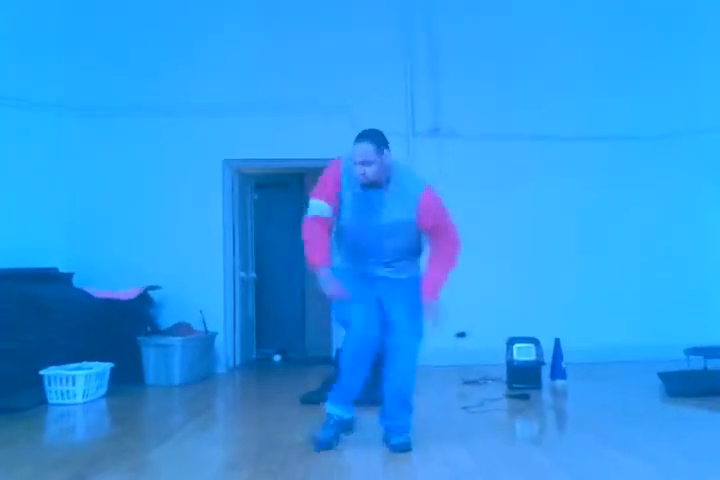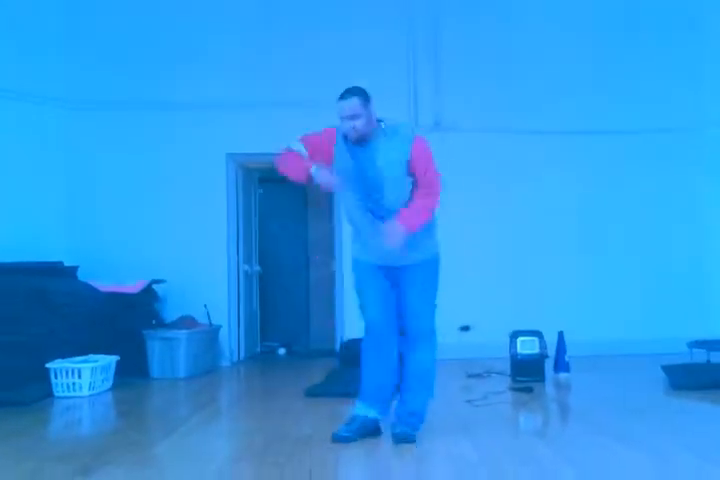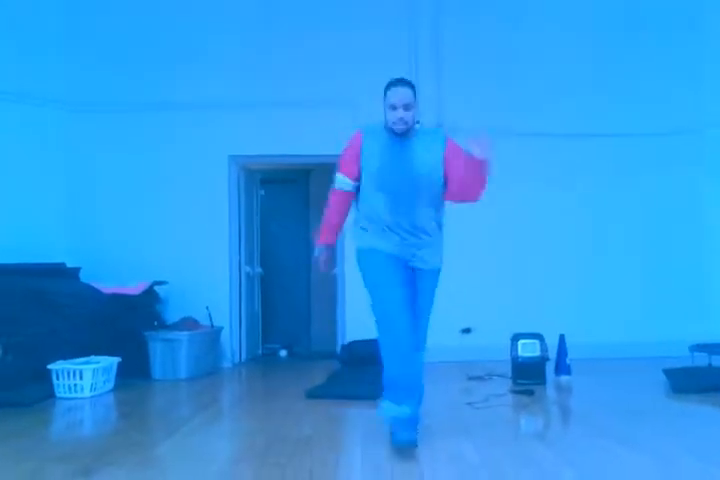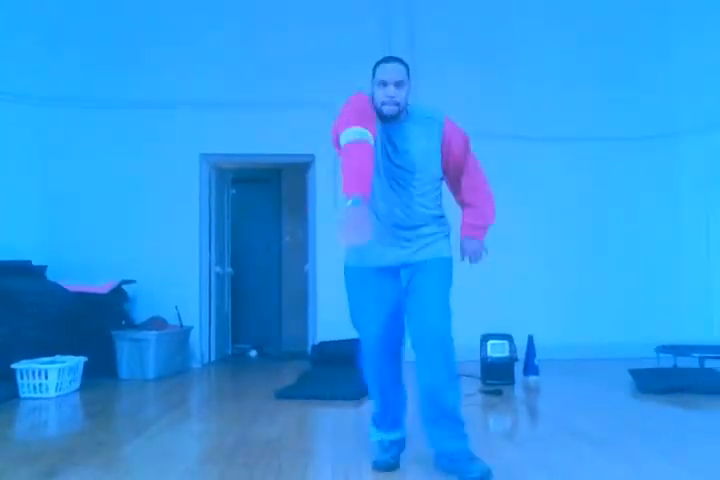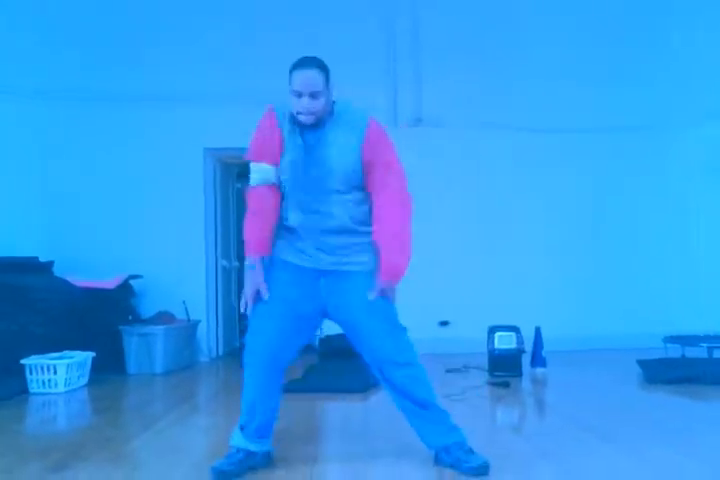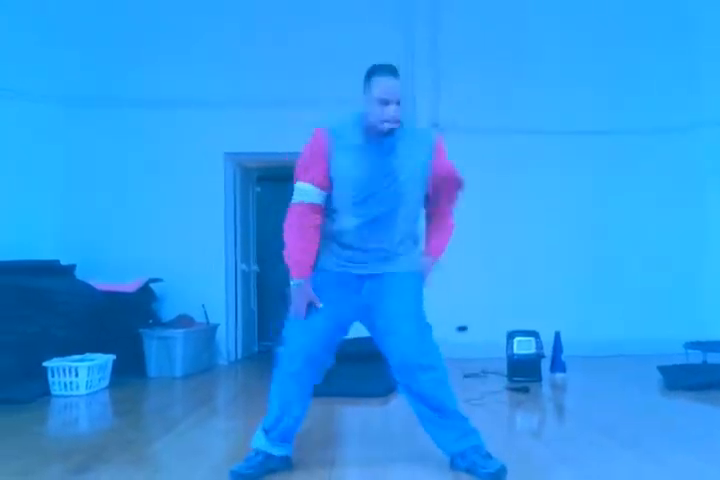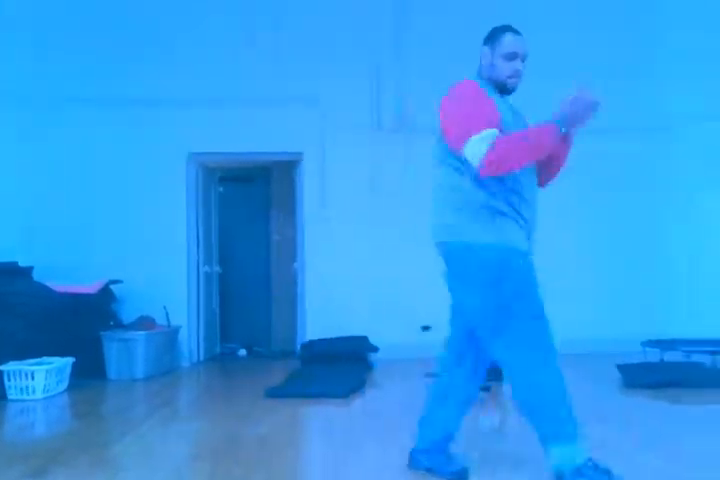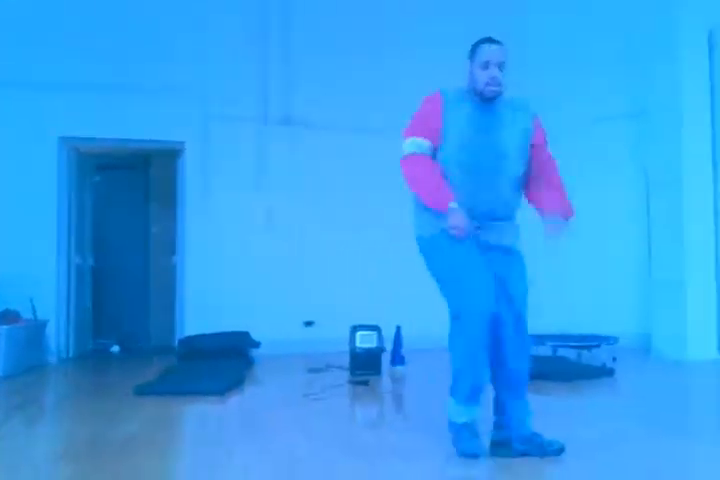
dt=0.2s
person 1, frame 1
left shoulder: (418, 194)
right shoulder: (340, 172)
left elbow: (447, 244)
right elbow: (316, 222)
left wrist: (431, 291)
right wrist: (323, 270)
left hip: (398, 276)
right hip: (349, 272)
left knee: (403, 345)
right knee: (363, 334)
left ankle: (397, 425)
right ankle: (338, 413)
person 1, frame 2
left shoulder: (407, 143)
right shoulder: (332, 141)
left elbow: (429, 192)
right elbow: (287, 159)
left wrist: (403, 224)
right wrist: (314, 171)
left hip: (417, 257)
right hip: (372, 259)
left knee: (419, 334)
right knee: (380, 333)
left ankle: (409, 417)
right ankle: (369, 414)
person 1, frame 3
left shoulder: (440, 145)
right shoulder: (364, 140)
left elbow: (464, 192)
right elbow: (342, 192)
left wrist: (477, 162)
right wrist: (325, 240)
left hip: (424, 259)
right hip: (379, 252)
left knee: (411, 341)
right knee: (395, 328)
left ankle: (405, 414)
right ankle: (399, 411)
person 1, frame 4
left shoulder: (439, 130)
right shoulder: (359, 112)
left elbow: (467, 173)
right elbow: (354, 149)
left wrist: (475, 227)
right wrist: (357, 203)
left hip: (427, 258)
right hip: (370, 261)
left knee: (434, 347)
right knee: (377, 352)
right ankle: (388, 435)
person 1, frame 5
left shoulder: (364, 129)
right shoulder: (274, 125)
left elbow: (392, 200)
right elbow: (263, 194)
left wrist: (391, 268)
right wrist: (254, 262)
left hip: (356, 270)
right hip: (295, 268)
left knee: (393, 358)
right knee: (264, 351)
left ankle: (448, 443)
right ankle: (251, 445)
person 1, frame 6
left shoulder: (424, 147)
right shoulder: (329, 139)
left elbow: (442, 202)
right elbow: (306, 209)
left wrist: (430, 252)
right wrist: (298, 277)
left hip: (393, 275)
right hip: (331, 271)
left knee: (418, 360)
right knee: (298, 356)
person 1, frame 7
left shoulder: (505, 110)
right shoulder: (469, 99)
left elbow: (538, 175)
right elbow: (492, 160)
left wrist: (562, 136)
right wrist: (559, 126)
left hip: (497, 245)
right hip: (482, 244)
left knee: (469, 350)
right knee: (530, 338)
person 1, frame 8
left shoulder: (523, 118)
right shoulder: (442, 104)
left elbow: (541, 177)
right elbow: (414, 159)
left wrist: (556, 208)
right wrist: (447, 207)
left hip: (499, 241)
right hip: (448, 235)
left knee: (512, 329)
right knee: (477, 310)
left ankle: (514, 430)
right ankle: (464, 414)
